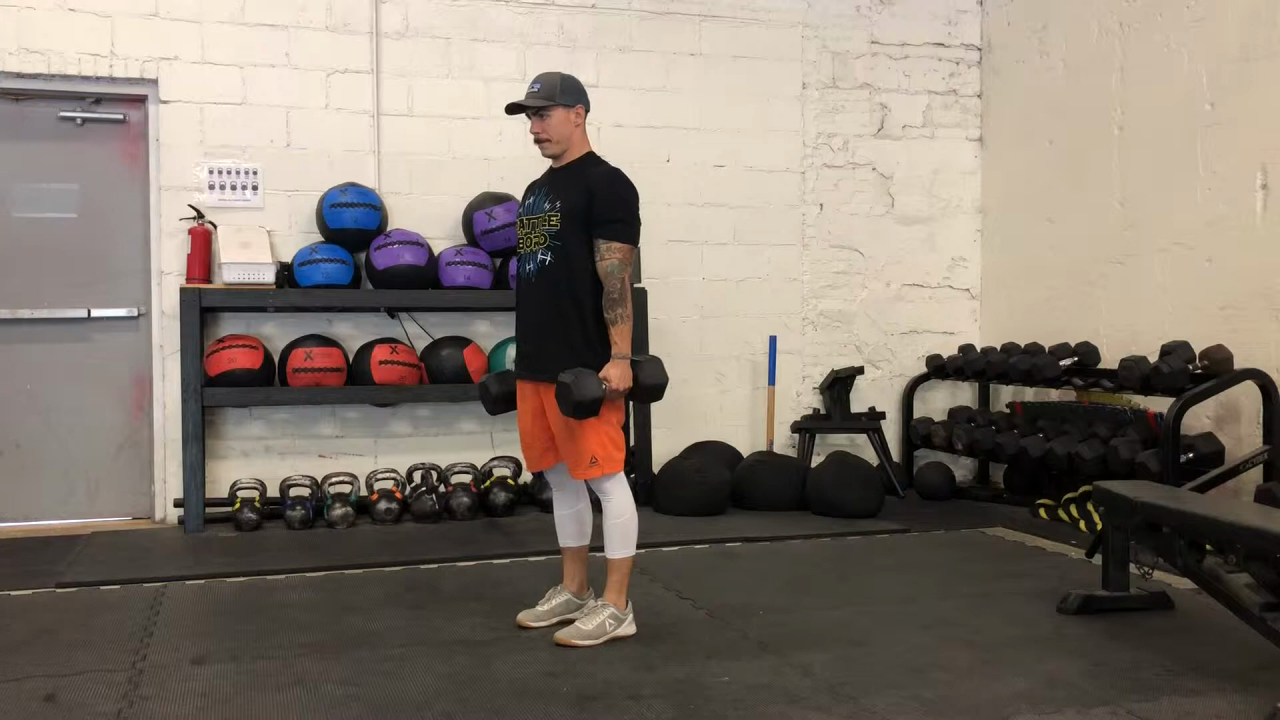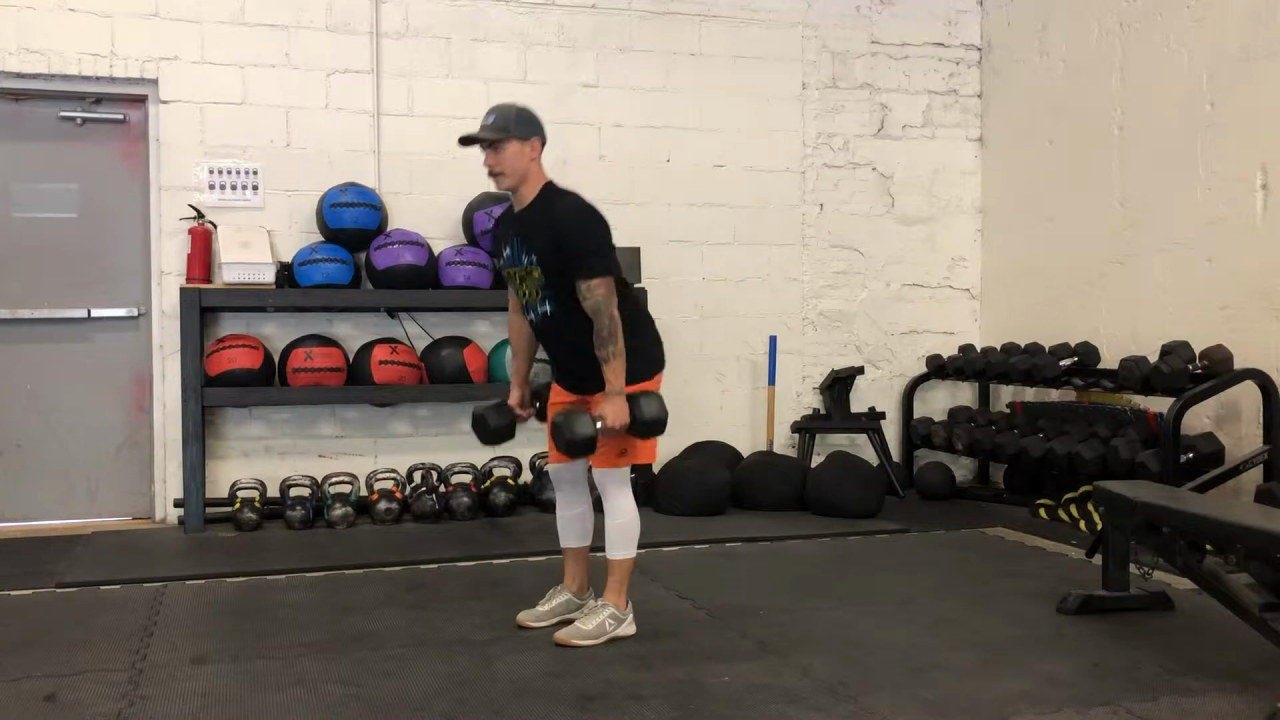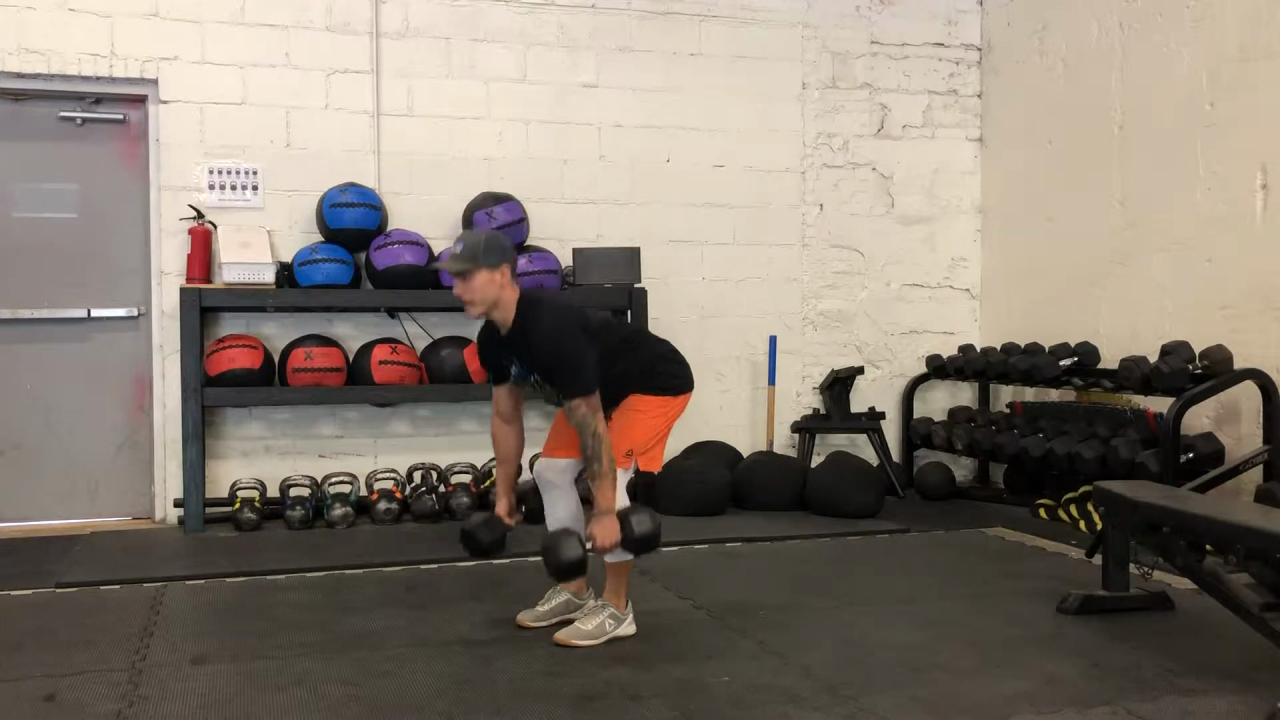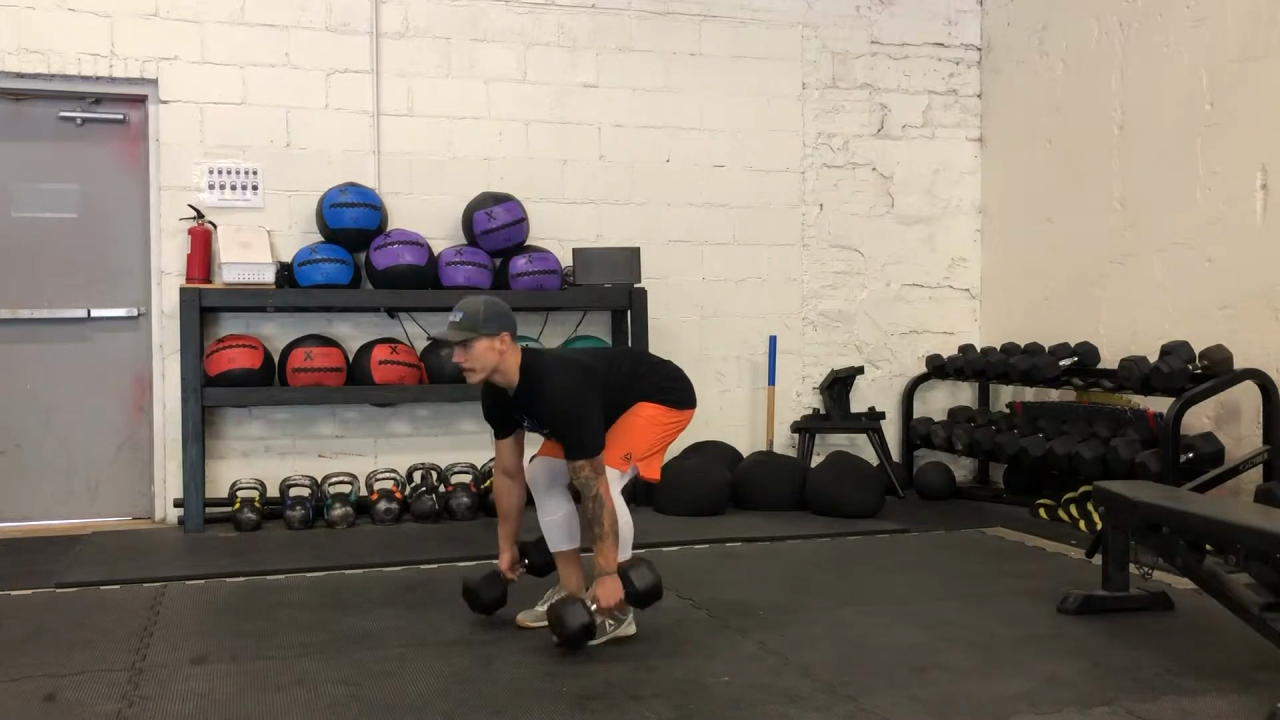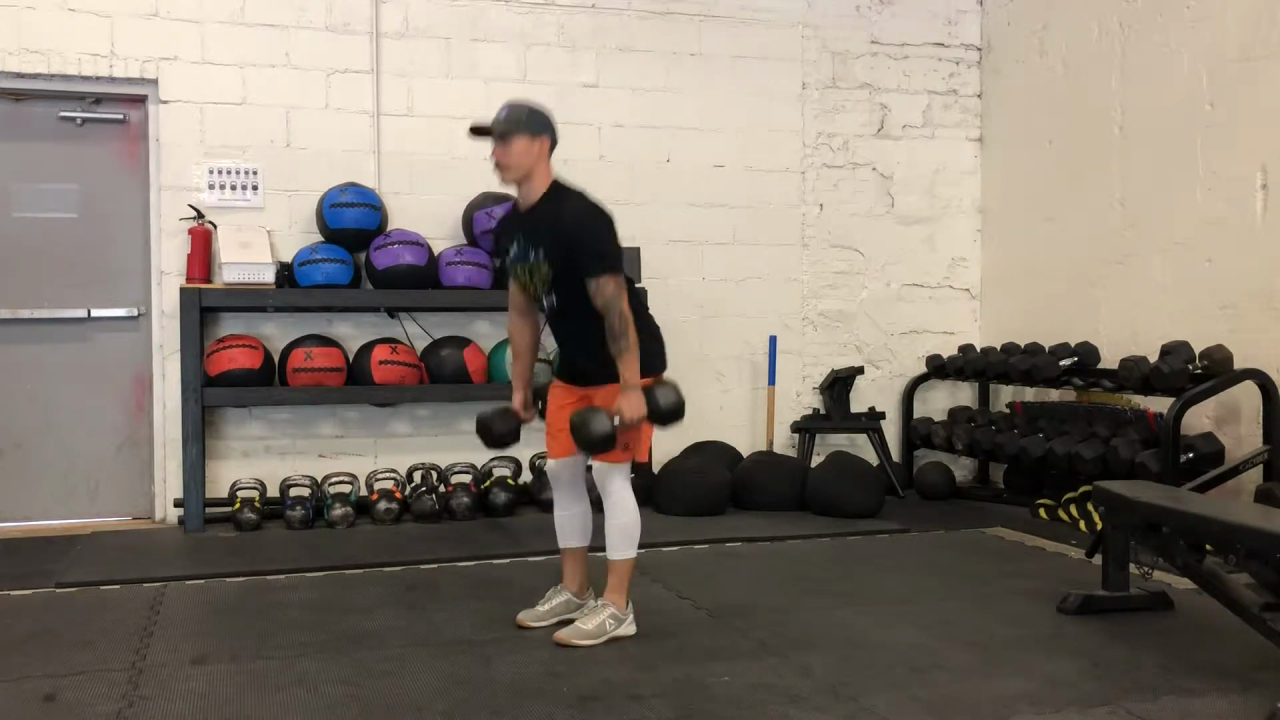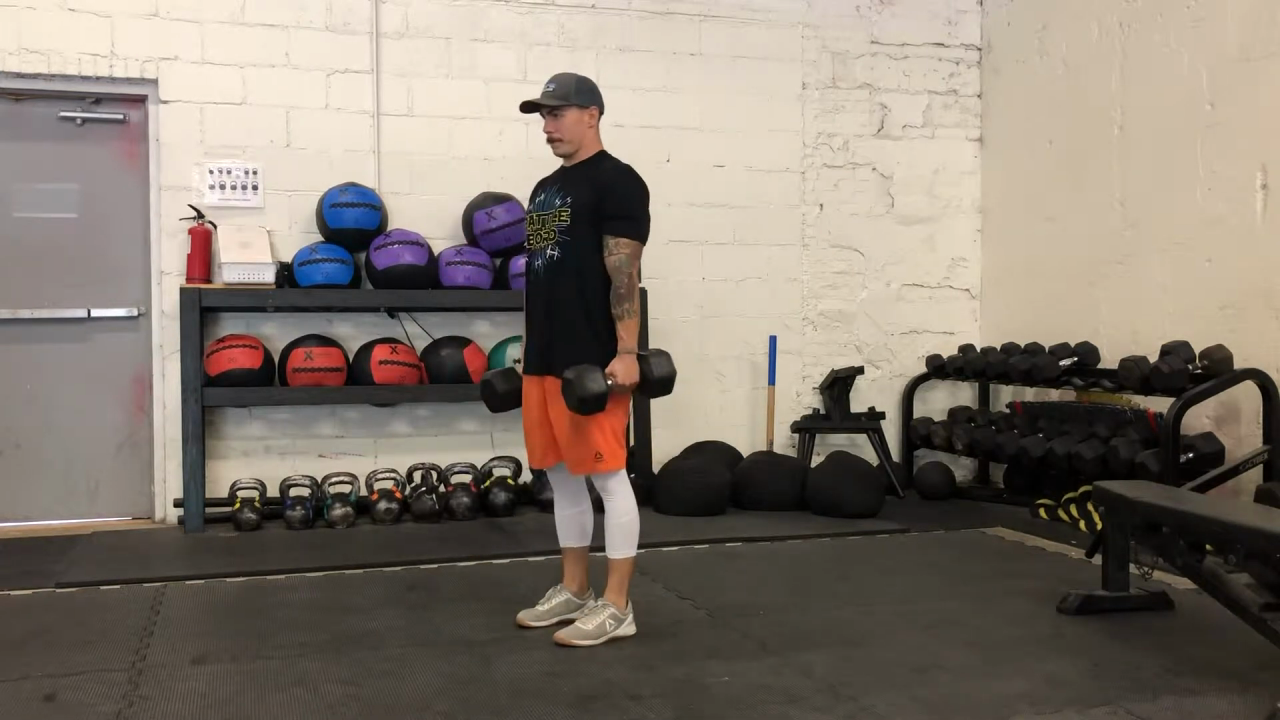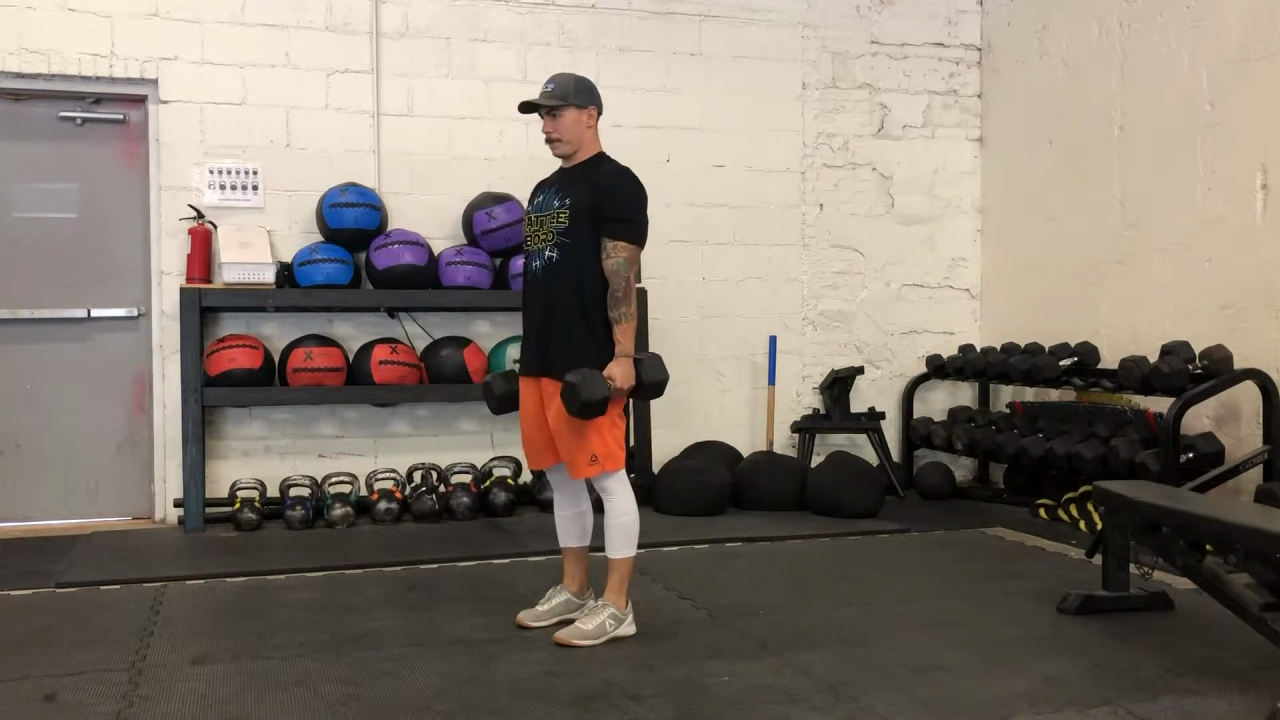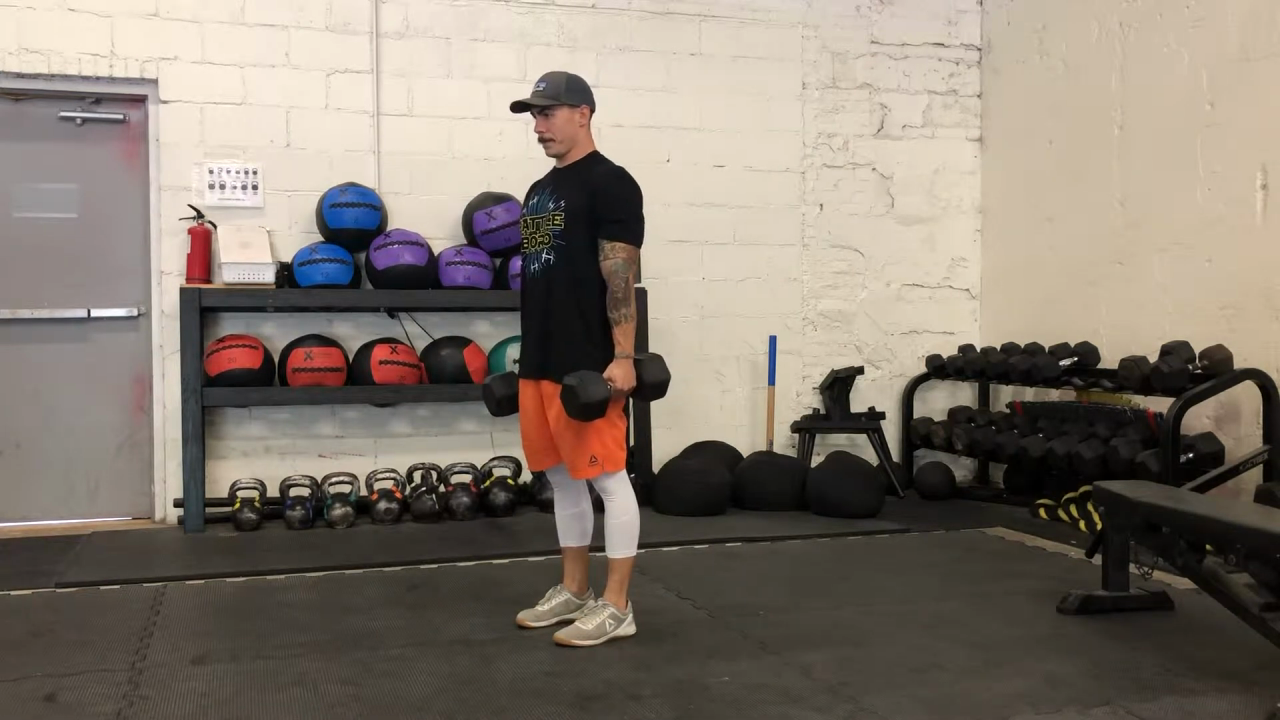
dt=0.5s
person 1, frame 1
left shoulder: (605, 184)
right shoulder: (537, 190)
left elbow: (615, 278)
left wrist: (620, 358)
right wrist: (525, 359)
left hip: (585, 366)
right hip: (537, 365)
left knee: (604, 477)
right knee: (560, 477)
left ankle: (616, 607)
right ankle: (573, 591)
person 1, frame 2
left shoulder: (573, 218)
right shoulder: (505, 227)
left elbow: (604, 311)
right elbow: (520, 310)
left wrist: (616, 394)
right wrist: (518, 383)
left hip: (625, 368)
right hip: (571, 373)
left knee: (609, 476)
right knee: (565, 474)
left ankle: (616, 607)
right ankle: (574, 591)
person 1, frame 3
left shoulder: (553, 332)
right shoulder: (493, 340)
left elbow: (591, 430)
right elbow: (506, 419)
left wrist: (604, 515)
right wrist: (504, 495)
left hip: (657, 383)
right hip: (603, 385)
left knee: (607, 474)
right knee: (550, 471)
left ankle: (615, 608)
right ankle: (573, 591)
person 1, frame 4
left shoulder: (560, 390)
right shoulder: (497, 394)
left elbow: (594, 490)
right elbow: (508, 474)
left wrist: (608, 574)
right wrist: (507, 547)
left hip: (661, 398)
right hip: (610, 399)
left knee: (605, 477)
right knee: (542, 474)
left ankle: (615, 611)
right ankle: (571, 590)
person 1, frame 5
left shoulder: (579, 218)
right shoulder: (509, 227)
left elbow: (615, 306)
right elbow: (522, 312)
left wrist: (632, 389)
right wrist: (520, 387)
left hip: (627, 364)
right hip: (575, 365)
left knee: (609, 473)
right knee: (562, 471)
left ankle: (617, 607)
right ankle: (573, 591)
person 1, frame 6
left shoulder: (616, 181)
right shoulder: (546, 188)
left elbow: (624, 272)
left wrist: (626, 352)
right wrist: (527, 354)
left hip: (591, 362)
right hip: (545, 361)
left knee: (606, 476)
right knee: (562, 477)
left ankle: (617, 606)
right ankle: (574, 591)
person 1, frame 7
left shoulder: (614, 184)
right shoulder: (546, 189)
left elbow: (621, 276)
left wrist: (623, 355)
right wrist: (529, 356)
left hip: (587, 364)
right hip: (541, 361)
left knee: (606, 477)
right knee: (561, 477)
left ankle: (615, 606)
right ankle: (573, 591)
person 1, frame 8
left shoulder: (608, 183)
right shoulder: (540, 190)
left elbow: (620, 277)
left wrist: (623, 357)
right wrist: (530, 358)
left hip: (588, 365)
right hip: (540, 363)
left knee: (607, 477)
right knee: (562, 477)
left ankle: (616, 607)
right ankle: (573, 591)
